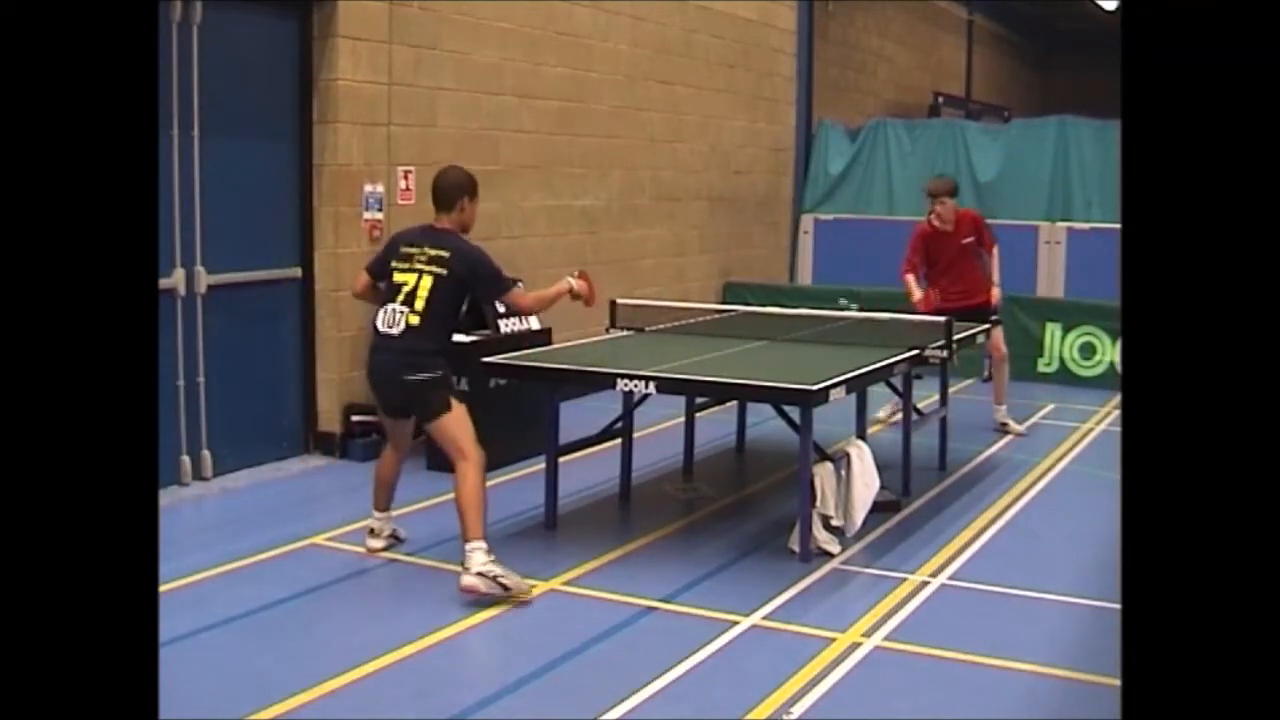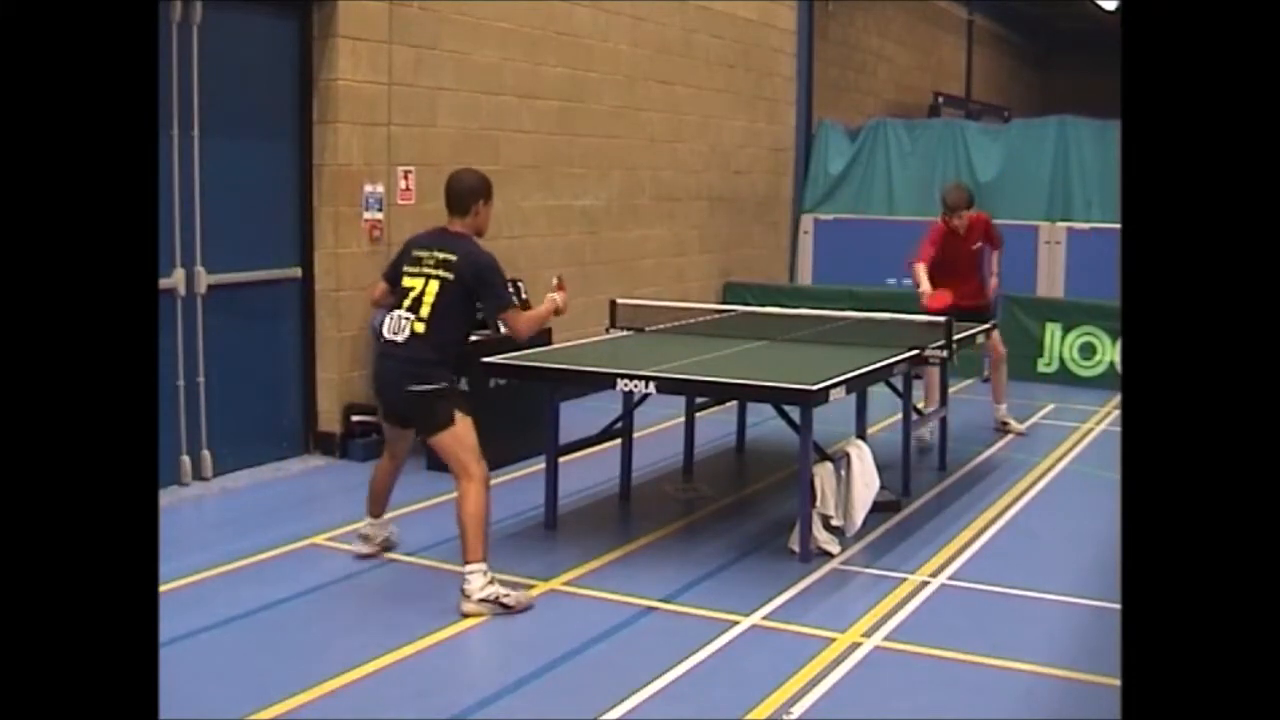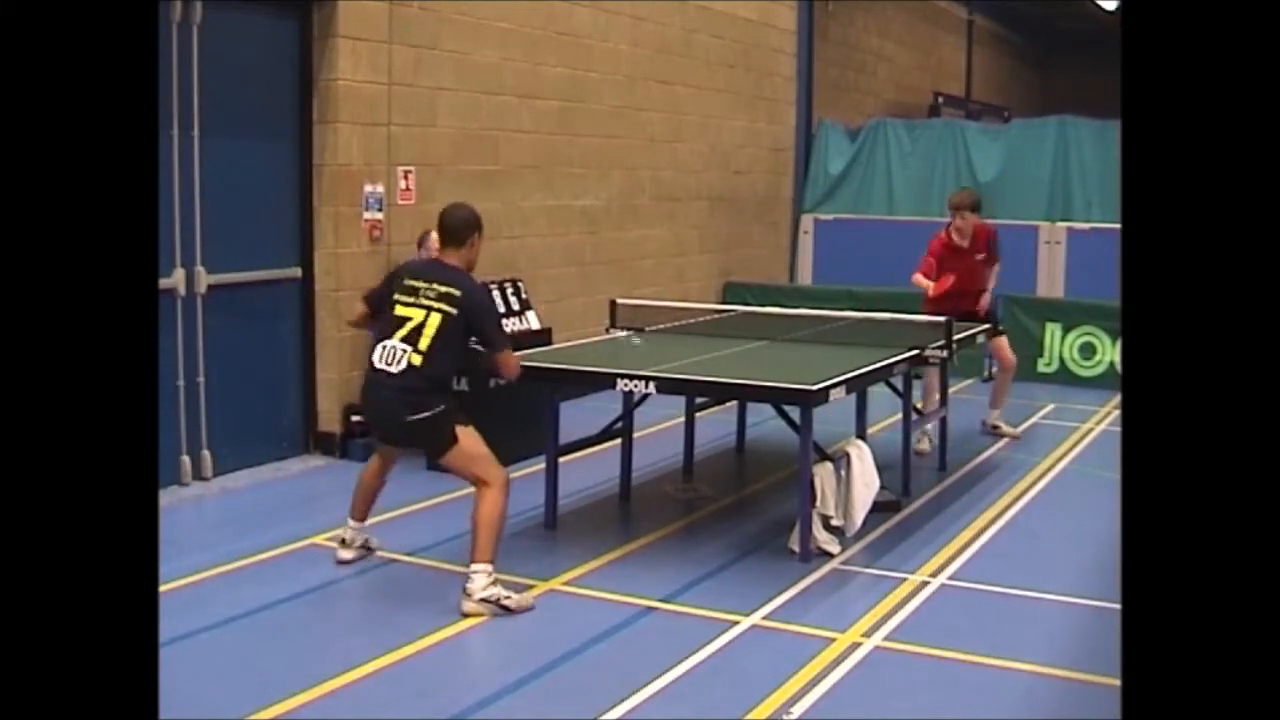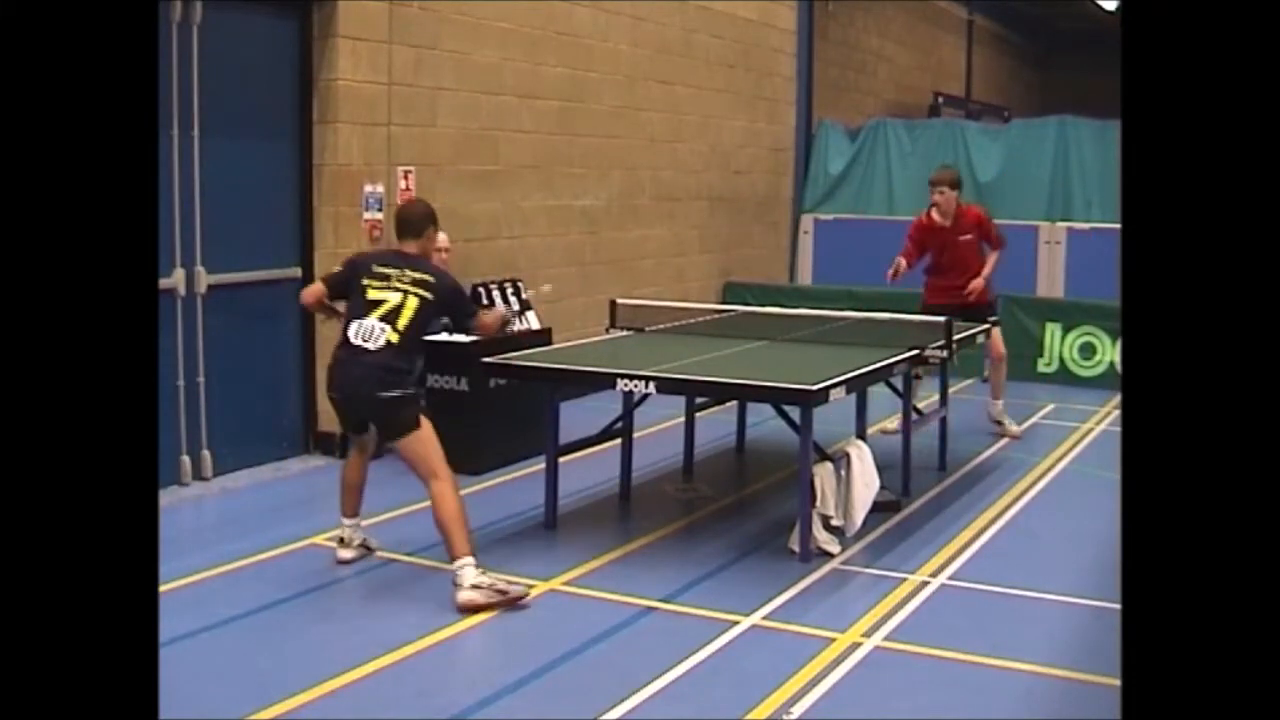
dt=0.3s
person 1, frame 1
left shoulder: (402, 242)
right shoulder: (466, 256)
left elbow: (361, 288)
right elbow: (523, 304)
right wrist: (569, 286)
left hip: (381, 363)
right hip: (420, 369)
left knee: (397, 444)
right knee: (470, 459)
left ankle: (379, 528)
right ankle: (478, 563)
person 1, frame 2
left shoulder: (417, 244)
right shoulder: (477, 260)
left elbow: (379, 297)
right elbow: (520, 327)
right wrist: (552, 304)
left hip: (388, 370)
right hip: (425, 379)
left knee: (395, 454)
right knee: (472, 475)
left ankle: (372, 532)
right ankle: (477, 585)
person 1, frame 3
left shoulder: (403, 273)
right shoulder: (474, 295)
left elbow: (358, 318)
right elbow: (508, 369)
right wrist: (512, 358)
left hip: (375, 397)
right hip: (420, 407)
left knee: (383, 458)
right knee: (493, 480)
left ankle: (352, 538)
right ankle: (480, 586)
person 1, frame 4
left shoulder: (362, 263)
right shoulder: (438, 281)
left elbow: (309, 299)
right elbow: (487, 325)
right wrist: (506, 314)
left hip: (342, 380)
right hip: (389, 388)
left knee: (360, 448)
right knee: (441, 479)
left ankle: (349, 537)
right ankle: (469, 579)
person 2, frame 1
left shoulder: (972, 219)
right shoulder: (922, 232)
left elbow: (991, 248)
right elbow: (910, 271)
left wrist: (995, 284)
right wrist: (915, 291)
left hip: (978, 299)
right hip: (940, 303)
left knee: (1000, 353)
left ankle: (1001, 416)
right ankle: (898, 402)
person 2, frame 2
left shoulder: (982, 222)
right shoulder: (938, 233)
left elbow: (995, 246)
right elbow: (920, 262)
left wrist: (993, 275)
right wrist: (924, 284)
left hip: (974, 300)
left knee: (998, 354)
left ankle: (1002, 415)
right ankle: (928, 423)
person 2, frame 3
left shoulder: (987, 233)
right shoulder: (940, 242)
right elbow: (917, 276)
left wrist: (988, 291)
right wrist: (928, 286)
left hip: (975, 308)
right hip: (942, 310)
left knee: (1008, 362)
right knee: (933, 363)
left ankle: (992, 420)
right ankle: (925, 430)
person 2, frame 4
left shoulder: (976, 217)
right shoulder: (922, 224)
left elbow: (997, 246)
right elbow: (908, 257)
left wrist: (983, 278)
right wrist: (898, 268)
left hip: (976, 295)
right hip: (938, 297)
left knee: (998, 353)
left ankle: (998, 414)
